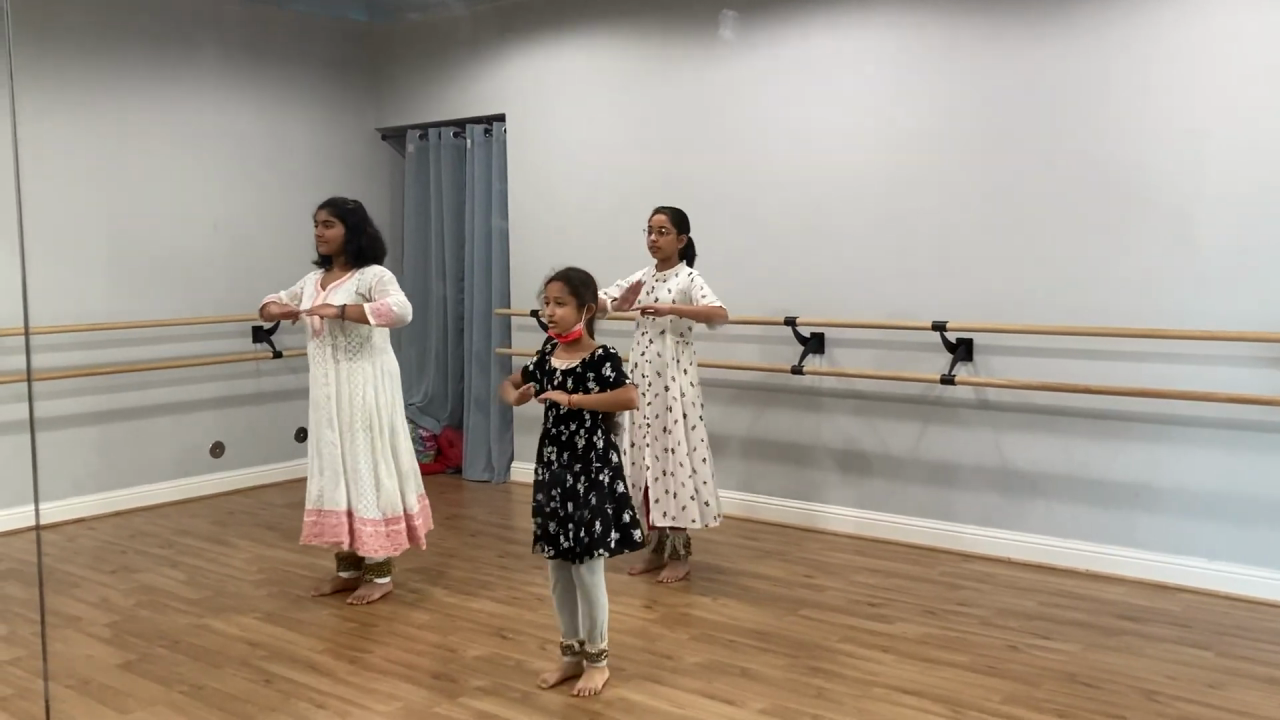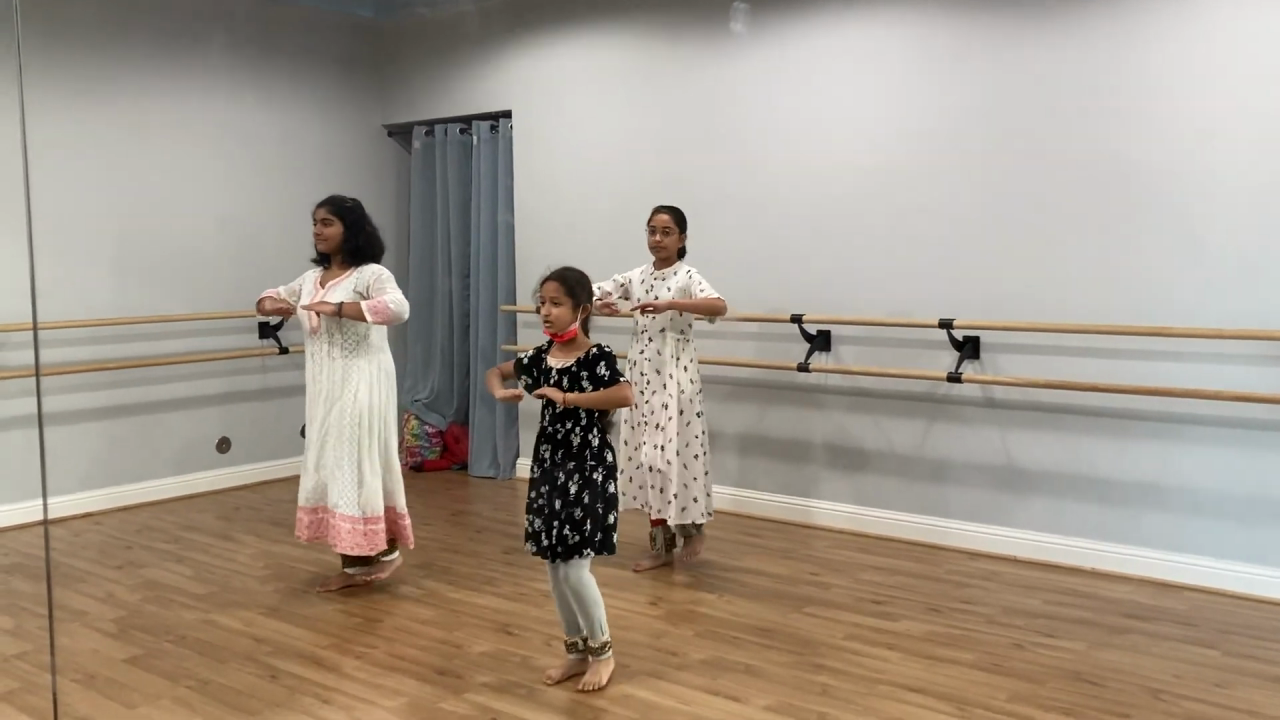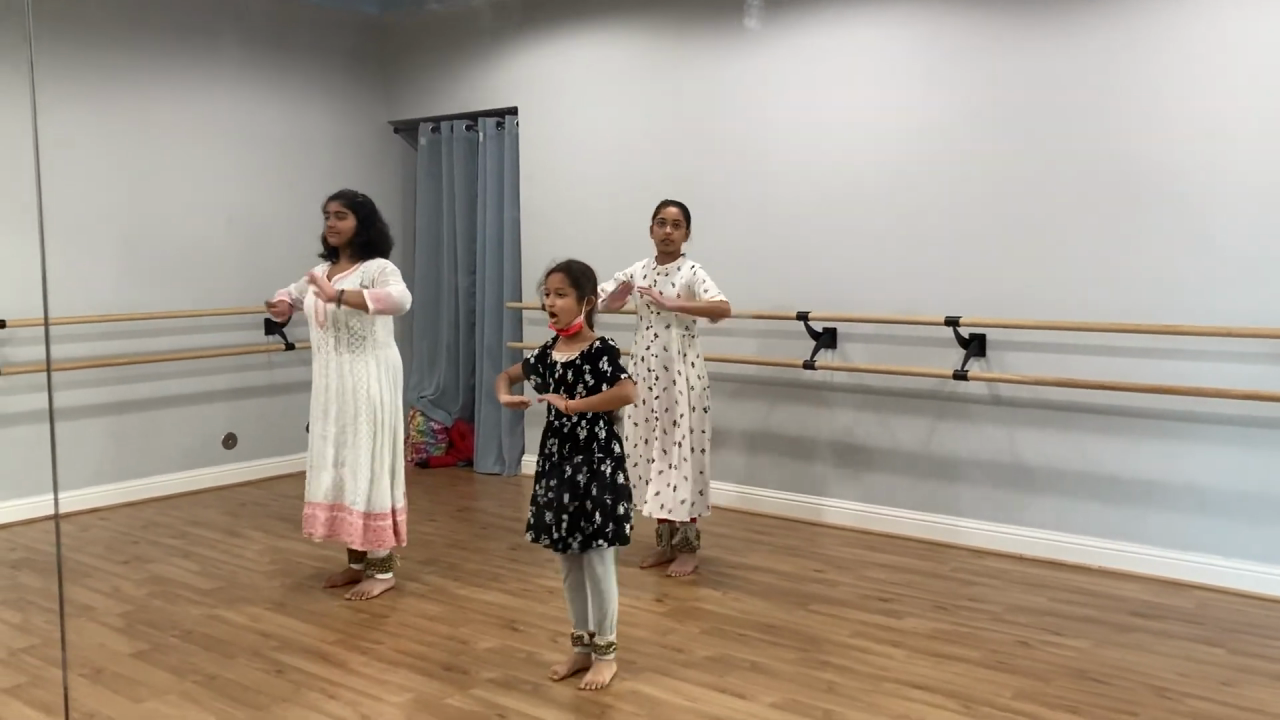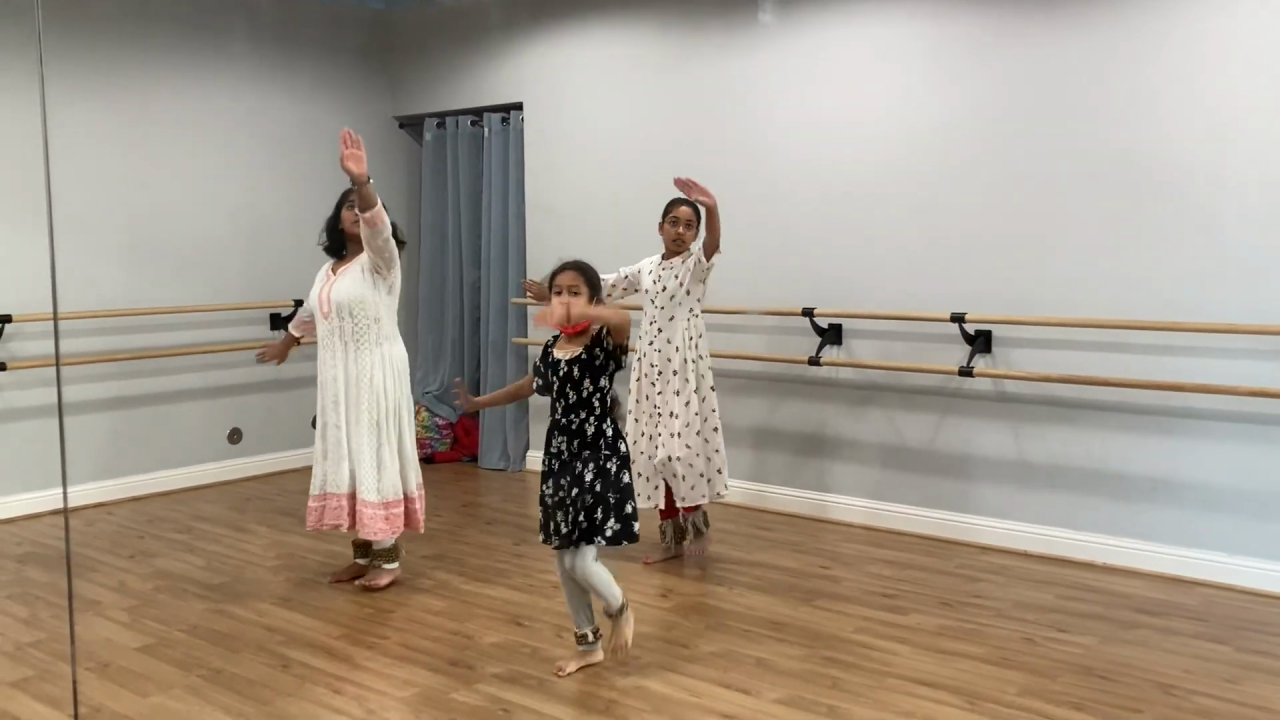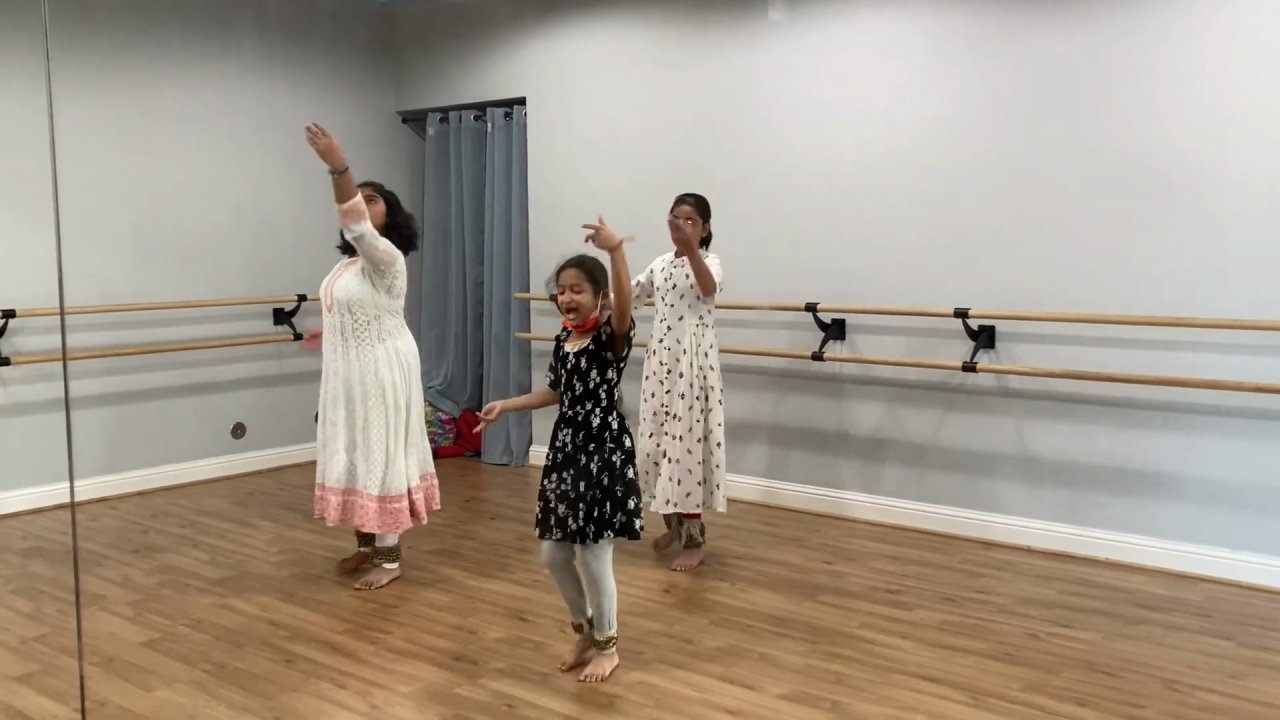
dt=0.4s
person 1, frame 1
left shoulder: (602, 358)
right shoulder: (546, 356)
left elbow: (631, 398)
right elbow: (508, 385)
left wrist: (571, 399)
right wrist: (517, 396)
left hip: (592, 471)
right hip: (552, 467)
left knee: (587, 569)
right knee: (559, 569)
left ankle: (597, 660)
right ankle: (572, 653)
person 1, frame 2
left shoulder: (597, 357)
right shoulder: (540, 355)
left elbow: (626, 396)
right elbow: (496, 372)
left wrist: (567, 397)
right wrist: (501, 392)
left hip: (587, 468)
right hip: (549, 465)
left knee: (573, 568)
right knee: (555, 567)
left ankle: (602, 651)
right ankle: (577, 650)
person 1, frame 3
left shoulder: (601, 350)
right shoulder: (547, 351)
left elbow: (628, 393)
right elbow: (506, 375)
left wrist: (572, 404)
right wrist: (505, 397)
left hip: (596, 461)
right hip: (556, 459)
left knee: (596, 561)
right knee: (569, 562)
left ankle: (606, 654)
right ankle: (583, 646)
person 1, frame 4
left shoulder: (604, 342)
right shoulder: (551, 351)
left elbow: (623, 319)
right elbow: (529, 385)
left wrist: (576, 315)
right wrist: (479, 402)
left hip: (599, 458)
right hip: (560, 457)
left knee: (580, 561)
right knee: (565, 560)
left ankle: (619, 610)
right ankle: (588, 642)
person 1, frame 5
left shoulder: (611, 339)
right shoulder: (563, 343)
left elbow: (625, 307)
left wrist: (615, 251)
right wrist: (505, 405)
left hip: (604, 454)
right hip: (565, 451)
left knee: (593, 558)
right knee: (554, 555)
left ankle: (606, 647)
right ankle: (584, 631)
person 2, frame 1
left shoulder: (373, 276)
right shoulder: (313, 280)
left elbow: (401, 310)
right elbow: (271, 303)
left wrist: (339, 311)
right wrist: (277, 310)
left hip: (366, 388)
right hip: (328, 391)
left knee: (368, 469)
right knee: (333, 471)
left ankle: (379, 573)
right ankle: (348, 567)
person 2, frame 2
left shoulder: (371, 274)
right shoulder: (311, 278)
left elbow: (398, 308)
right elbow: (271, 297)
left wrist: (337, 308)
right wrist: (272, 305)
left hip: (362, 385)
right hip: (325, 388)
left knee: (357, 467)
right knee: (329, 469)
left ankle: (386, 549)
right ankle: (353, 563)
person 2, frame 3
left shoulder: (378, 269)
right shoulder: (321, 272)
left elbow: (400, 299)
right elbow: (288, 297)
left wrist: (339, 296)
right wrist: (280, 306)
left hip: (369, 382)
right hip: (332, 385)
left knee: (368, 465)
right knee: (337, 465)
left ankle: (382, 568)
right ankle: (357, 561)
person 2, frame 4
left shoulder: (381, 261)
right shoulder: (328, 269)
left elbow: (377, 227)
right elbow: (310, 313)
left wrist: (363, 181)
right wrist: (285, 344)
left hip: (375, 375)
right hip: (337, 379)
left knee: (375, 458)
right knee: (343, 459)
left ankle: (388, 558)
right ankle: (363, 555)
person 2, frame 5
left shoulder: (386, 257)
right shoulder: (348, 263)
left elbow: (357, 224)
left wrist: (337, 164)
right wrist: (325, 332)
left hip: (383, 370)
right hip: (348, 372)
left knee: (380, 457)
right knee: (350, 454)
left ankle: (388, 559)
right ankle: (366, 546)
person 3, frame 1
left shoulder: (689, 279)
right shoulder: (639, 280)
left elbow: (720, 315)
left wrist: (670, 309)
right wrist: (618, 304)
left hip: (674, 379)
right hip: (641, 378)
left knee: (674, 459)
right knee: (645, 462)
left ankle: (678, 554)
right ankle: (655, 549)
person 3, frame 2
left shoulder: (687, 277)
right shoulder: (635, 277)
left elbow: (719, 307)
right elbow: (590, 293)
left wrist: (670, 304)
right wrist: (599, 304)
left hip: (675, 377)
right hip: (642, 377)
left knee: (670, 454)
right knee: (646, 457)
left ankle: (690, 529)
right ankle: (661, 545)
person 3, frame 3
left shoulder: (692, 272)
right shoulder: (637, 271)
left elbow: (723, 309)
right elbow: (596, 300)
left wrist: (674, 304)
right wrist: (617, 296)
left hip: (681, 373)
right hip: (646, 373)
left knee: (679, 453)
right knee: (652, 454)
left ankle: (687, 547)
right ankle: (665, 543)
person 3, frame 4
left shoulder: (697, 265)
right shoulder: (645, 268)
left elbow: (713, 243)
right elbow: (602, 288)
left wrist: (711, 206)
right wrist: (552, 296)
left hip: (685, 368)
right hip: (650, 369)
left knee: (680, 445)
right knee: (654, 449)
left ankle: (697, 525)
right ankle: (672, 538)
person 3, frame 5
left shoulder: (706, 262)
right shoulder: (659, 266)
left elbow: (709, 289)
left wrist: (691, 249)
left hip: (693, 365)
right hip: (660, 365)
left knee: (688, 445)
right knee: (657, 445)
left ankle: (694, 541)
right ankle: (675, 524)
